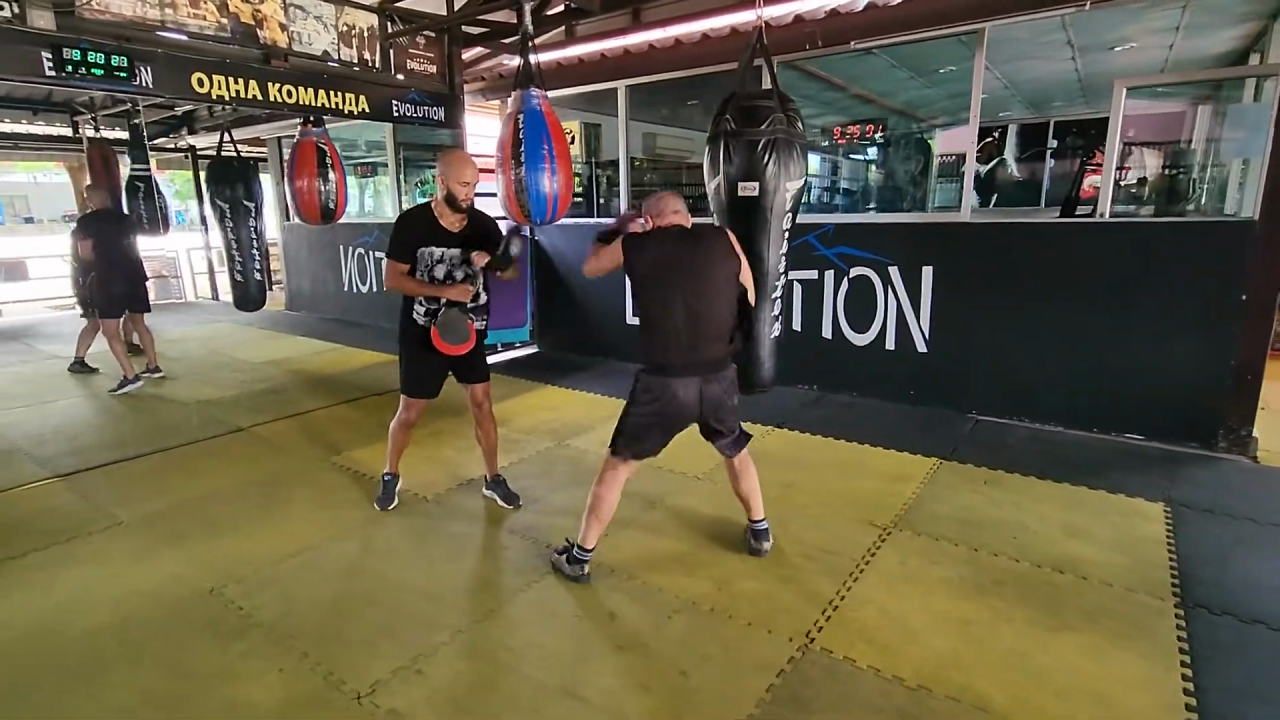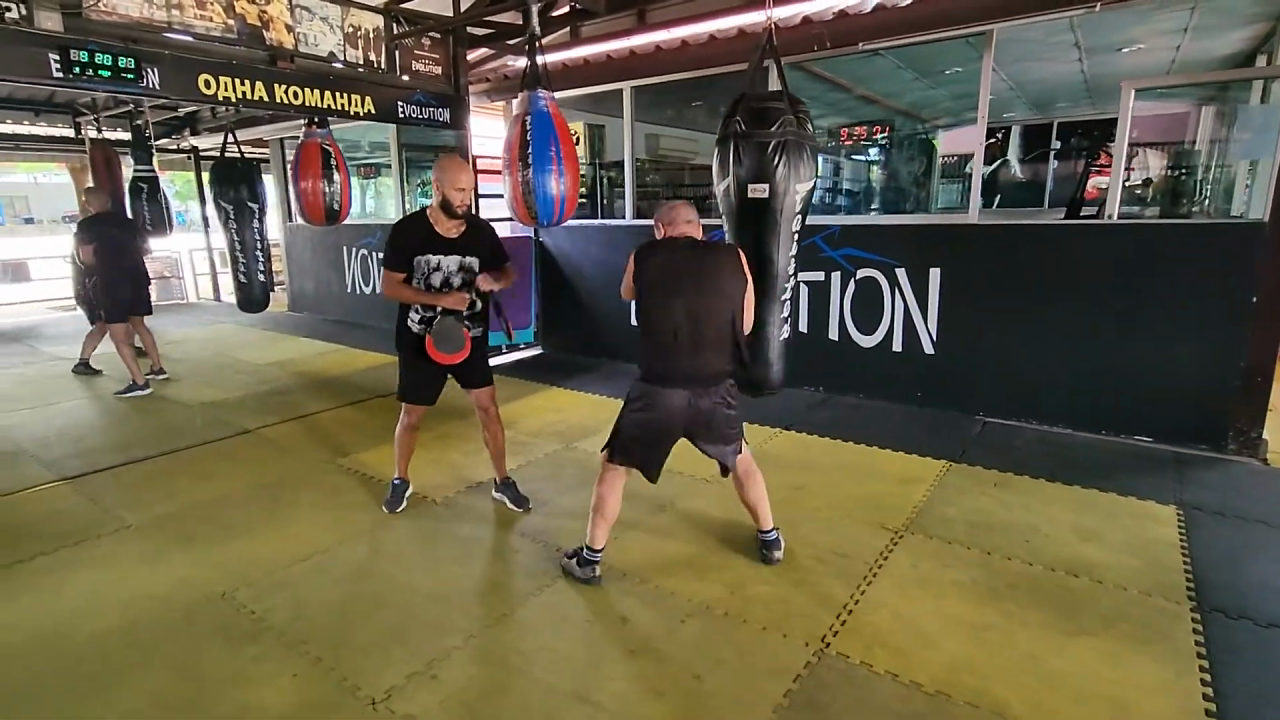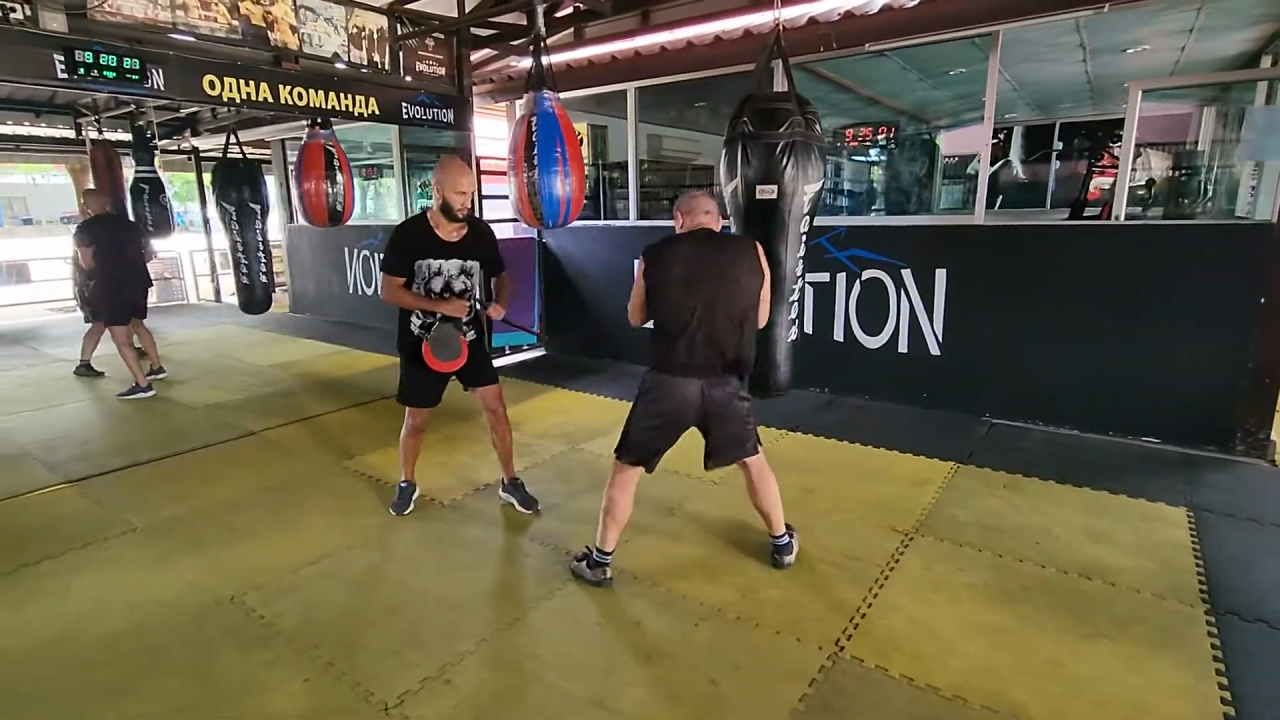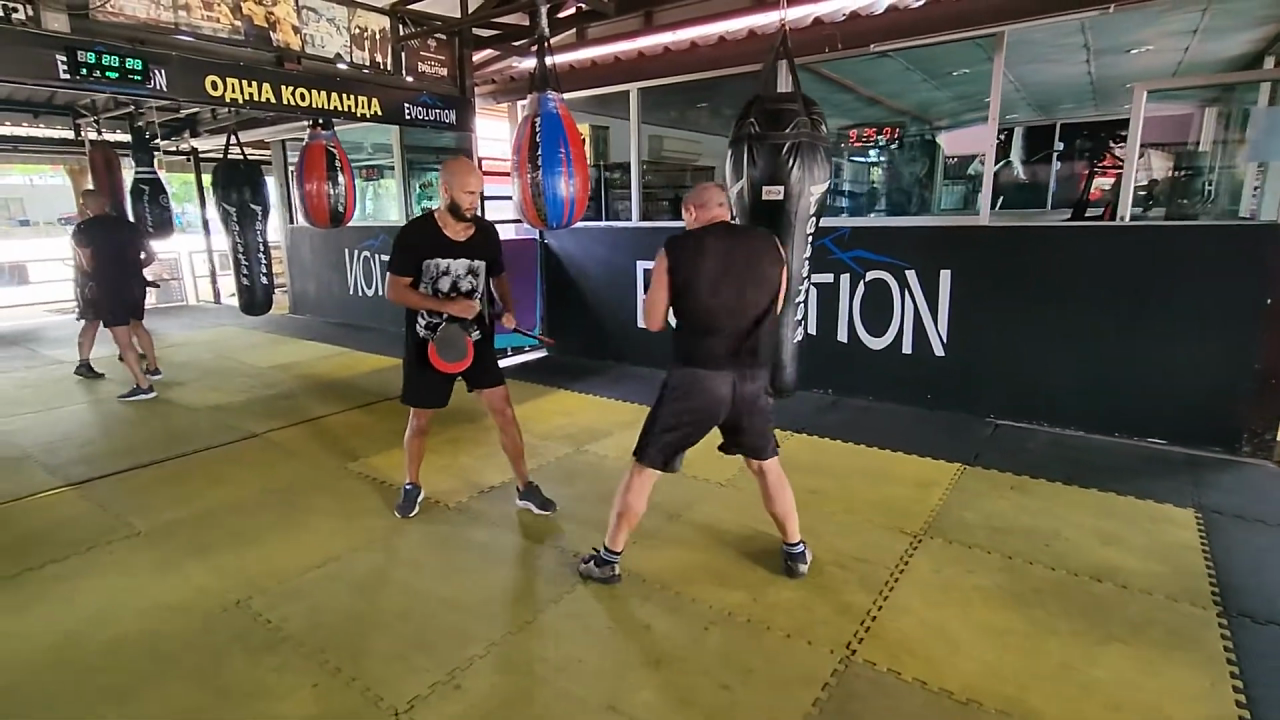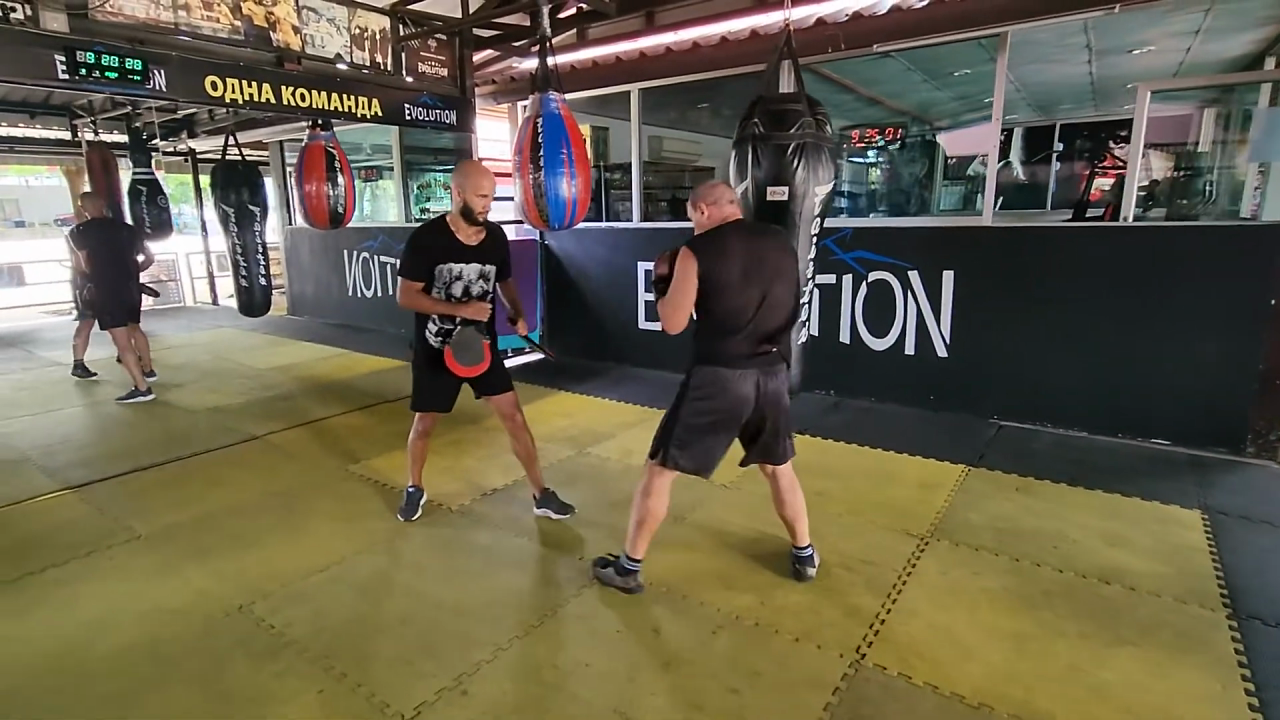
dt=0.1s
person 1, frame 1
left shoulder: (633, 244)
right shoulder: (722, 241)
left elbow: (591, 267)
right elbow: (748, 298)
left wrist: (621, 233)
left hip: (661, 382)
right hip: (717, 378)
left knee: (616, 465)
right knee: (735, 450)
left ankle: (579, 556)
right ankle: (758, 530)
person 1, frame 2
left shoulder: (645, 255)
right shoulder: (732, 257)
left elbow: (627, 294)
right elbow: (745, 326)
left hip: (657, 392)
right hip: (714, 391)
left knee: (615, 466)
right knee: (739, 459)
left ankle: (589, 558)
right ankle: (769, 539)
person 1, frame 3
left shoulder: (656, 254)
right shoulder: (751, 252)
left elbow: (636, 317)
right elbow: (759, 319)
left hip: (670, 384)
right hip: (726, 384)
left knee: (626, 468)
right knee: (751, 459)
left ankle: (600, 561)
right ankle: (782, 543)
person 1, frame 4
left shoulder: (675, 249)
right shoulder: (768, 244)
left elbow: (653, 322)
left hip: (695, 379)
right hip: (751, 378)
left knee: (644, 468)
right knee: (766, 462)
left ankle: (608, 560)
right ankle: (795, 551)
person 1, frame 5
left shoulder: (695, 251)
right shoulder: (781, 243)
left elbow: (673, 322)
left wrist: (663, 279)
left hip: (716, 379)
right hip: (772, 376)
left knee: (660, 469)
right knee: (778, 465)
left ankle: (630, 565)
right ankle: (803, 555)
person 2, frame 1
left shoulder: (483, 224)
right shoulder: (411, 223)
left elbow: (509, 270)
right elbow: (393, 278)
left wrist: (492, 260)
right wrist: (442, 290)
right hip: (422, 333)
left knee: (482, 405)
right knee: (409, 412)
left ankle: (493, 479)
right ankle: (391, 476)
person 2, frame 2
left shoulder: (481, 230)
right shoulder: (407, 230)
left elbow: (508, 273)
right elbow: (389, 286)
left wrist: (495, 281)
right wrist: (437, 298)
left hip: (468, 337)
right hip: (421, 339)
left knee: (488, 409)
right knee: (411, 416)
left ankle: (502, 481)
right ankle: (400, 480)
person 2, frame 3
left shoulder: (482, 233)
right shoulder: (408, 235)
left elbow: (499, 276)
right elbow: (389, 291)
left wrist: (500, 303)
right wrist: (438, 306)
left hip: (470, 339)
right hip: (423, 342)
left knee: (496, 408)
right knee: (415, 419)
left ankle: (510, 482)
right ankle: (407, 483)
person 2, frame 4
left shoulder: (487, 233)
right shoulder: (415, 235)
left elbow: (498, 278)
right elbow: (395, 291)
left wrist: (509, 309)
right wrist: (446, 305)
left hip: (475, 339)
right hip: (429, 344)
left knee: (503, 410)
right knee: (420, 420)
left ankle: (525, 487)
right ankle: (412, 486)
person 2, frame 5
left shoulder: (496, 237)
right shoulder: (426, 239)
left elbow: (505, 281)
right elbow: (406, 296)
left wrist: (518, 314)
right wrist: (460, 309)
right hip: (436, 349)
left knee: (513, 417)
right knee: (425, 422)
left ankle: (542, 495)
right ankle: (415, 489)
person 3, frame 1
left shoulder: (86, 222)
right shoulder: (126, 219)
left elbow: (85, 253)
right elbow: (132, 247)
left wrist: (100, 257)
left hip: (108, 280)
right hip: (135, 277)
left knee: (110, 331)
right knee: (139, 323)
left ankle: (130, 377)
right ankle: (153, 366)
person 3, frame 2
left shoulder: (87, 226)
right shoulder: (128, 223)
left elbow: (87, 258)
right elbow: (144, 250)
left wrist: (102, 262)
left hip: (112, 284)
right hip: (138, 280)
left knee: (119, 336)
right knee: (138, 325)
left ankle: (140, 382)
right ankle: (157, 368)
person 3, frame 3
left shoulder: (85, 229)
right shoulder: (128, 225)
left elbow: (87, 264)
right elbow: (149, 253)
left wrist: (101, 268)
left hip: (110, 287)
right hip: (137, 284)
left knee: (121, 338)
right knee: (138, 326)
left ankle: (143, 384)
right ankle: (157, 367)
person 3, frame 4
left shoulder: (84, 229)
right shoulder: (129, 225)
left elbow: (87, 264)
right elbow: (151, 256)
left wrist: (100, 269)
left hip: (110, 288)
right hip: (135, 285)
left knee: (122, 339)
right knee: (137, 326)
left ankle: (144, 386)
right ankle: (153, 368)
person 3, frame 5
left shoulder: (81, 231)
right shoulder: (127, 229)
left elbow: (85, 266)
right elbow: (149, 258)
left wrist: (99, 272)
left hip: (105, 290)
right hip: (131, 288)
left knee: (122, 341)
right knee: (134, 329)
left ankle: (142, 388)
right ankle: (147, 370)
